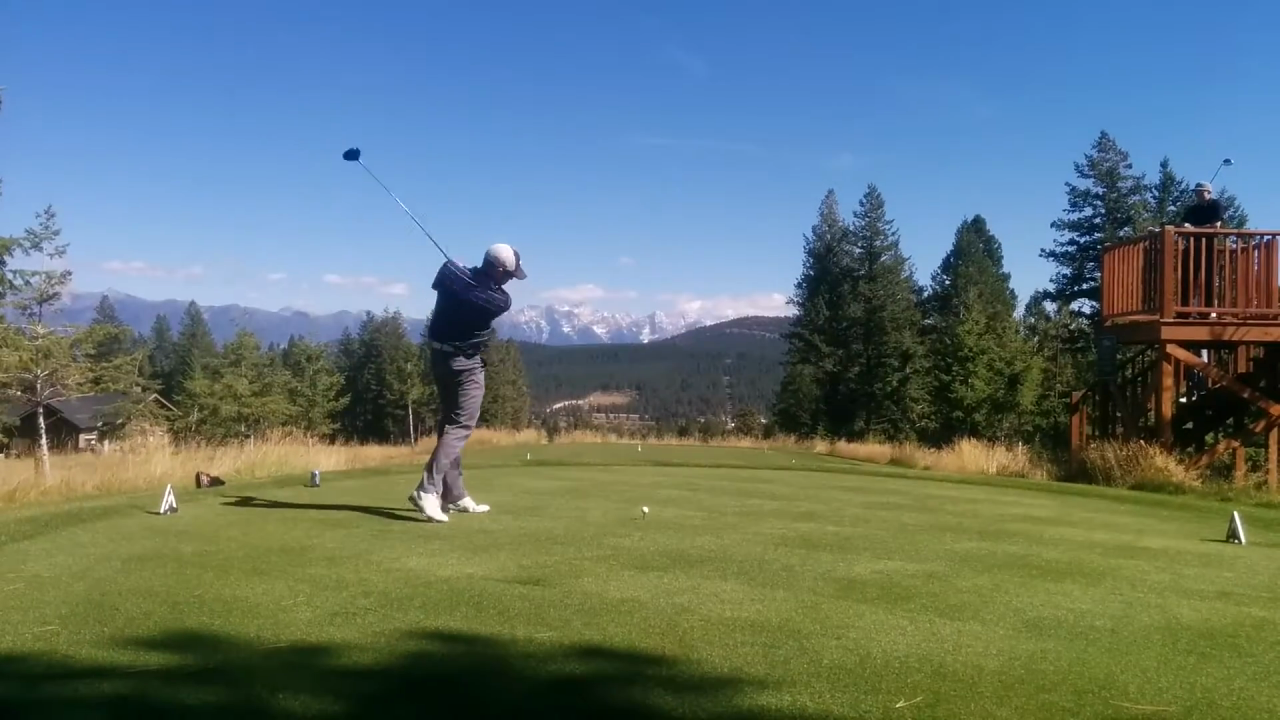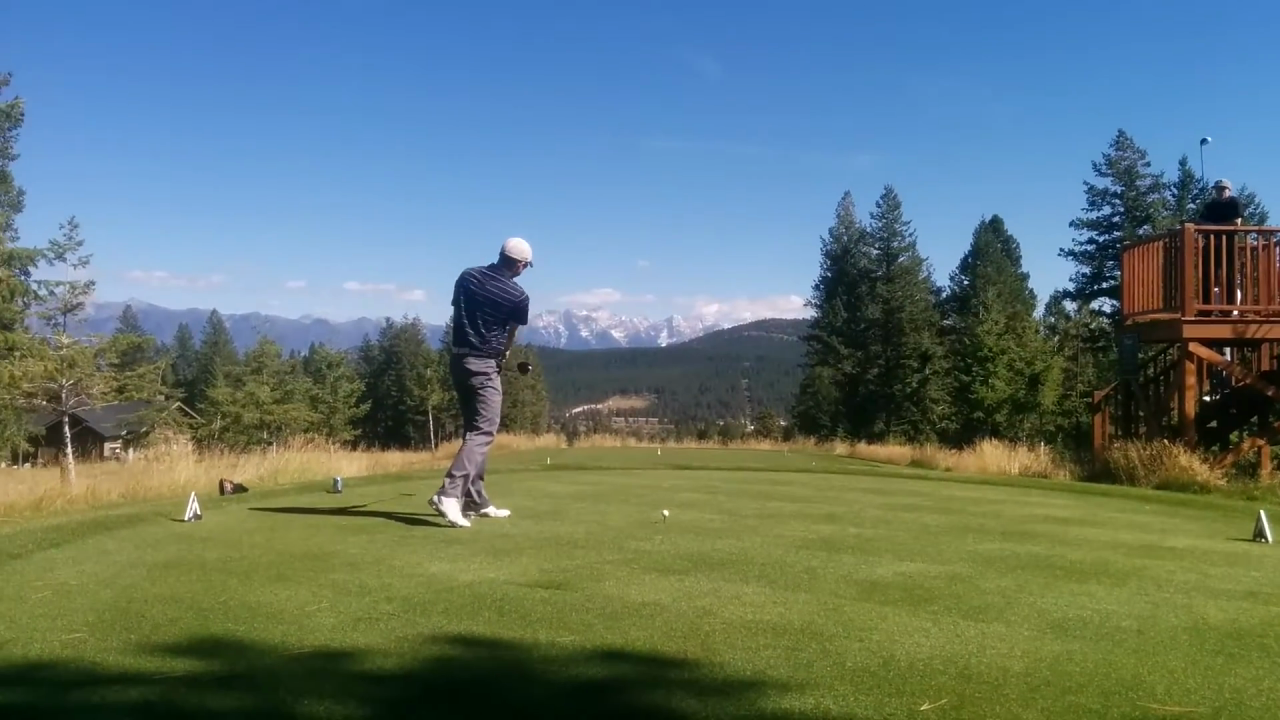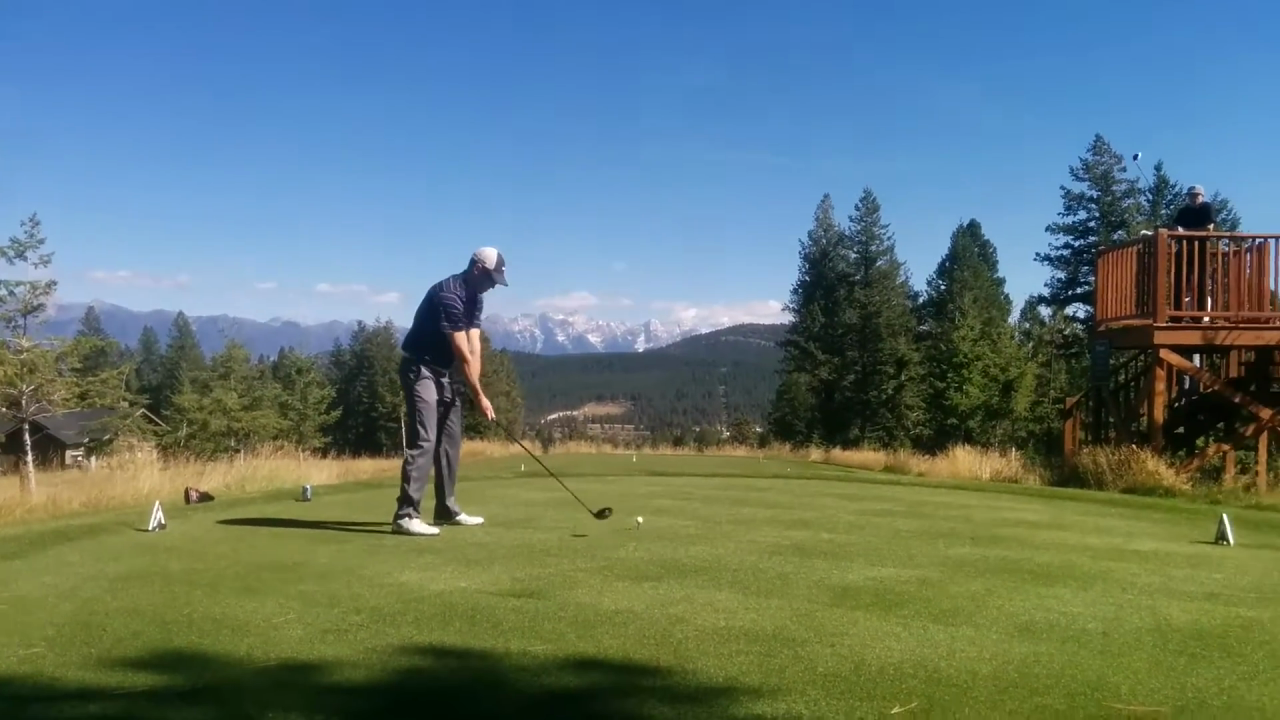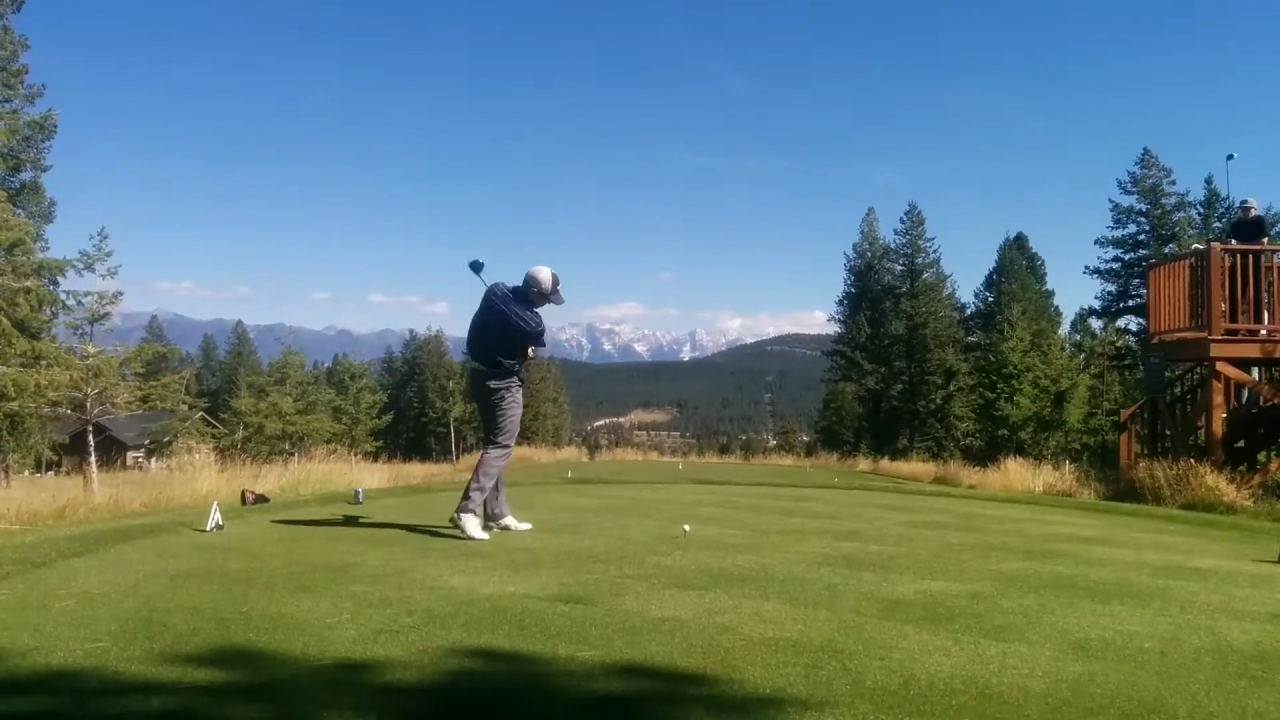
dt=1s
person 1, frame 1
left shoulder: (450, 271)
right shoulder: (500, 298)
left hip: (440, 357)
right hip: (466, 362)
left knee: (451, 424)
right knee: (460, 428)
left ankle: (455, 496)
right ankle: (427, 490)
person 1, frame 2
left shoulder: (467, 276)
right shoulder: (518, 296)
left hip: (460, 360)
right hip: (483, 365)
left knee: (477, 429)
right knee: (484, 432)
left ankle: (475, 501)
right ankle: (450, 494)
person 1, frame 3
left shoulder: (475, 299)
right shoulder: (448, 295)
left elbow: (473, 347)
right elbow: (461, 351)
left wrist: (474, 388)
right wrist: (479, 396)
left hip: (444, 373)
right hip: (419, 369)
left knee: (449, 439)
right knee: (423, 440)
left ankle: (446, 509)
right ankle: (406, 515)
person 1, frame 4
left shoulder: (497, 290)
right shoulder: (532, 322)
right elbow: (533, 349)
right wrist: (526, 350)
left hip: (478, 375)
right hip: (502, 382)
left knee: (496, 444)
right knee: (499, 447)
left ankle: (497, 514)
right ankle: (467, 511)
